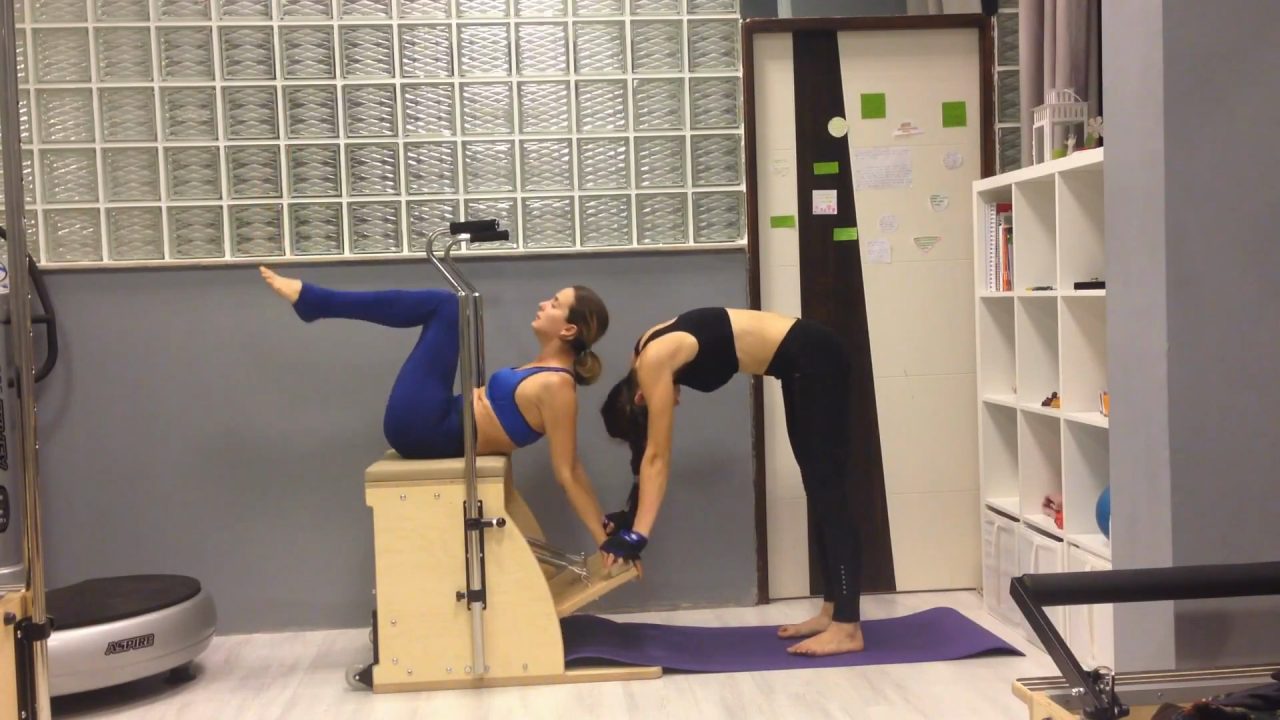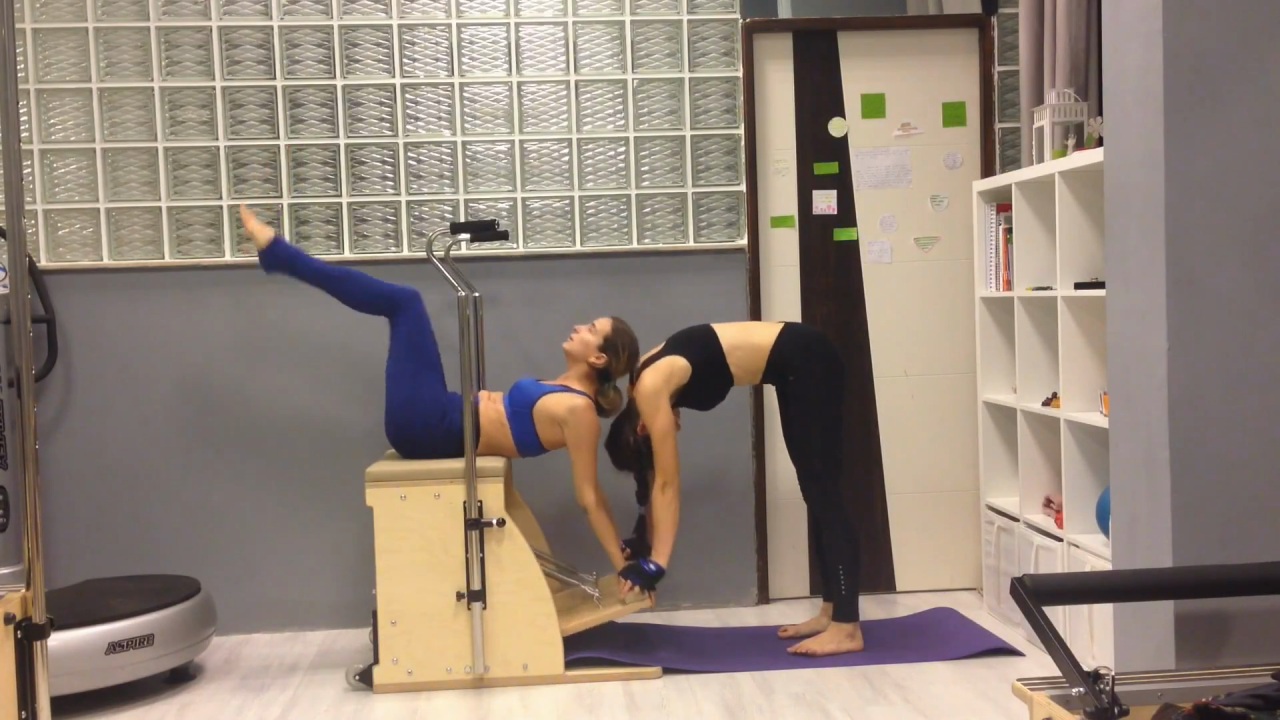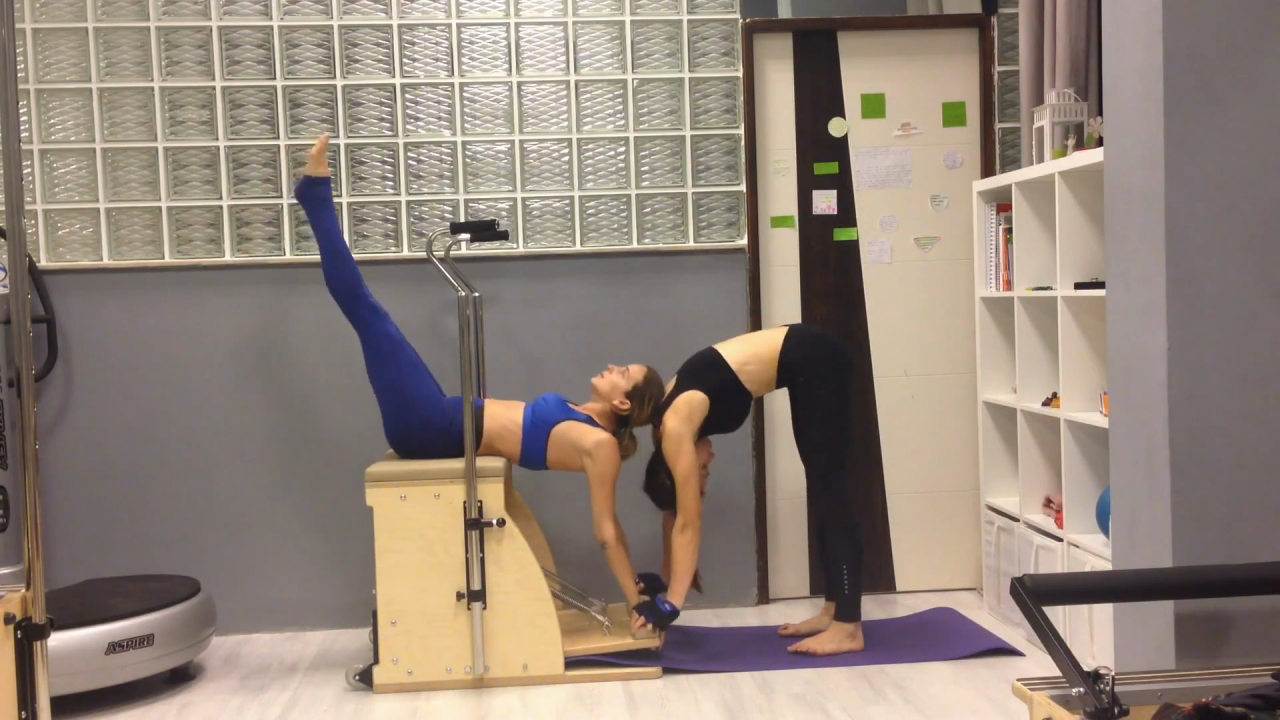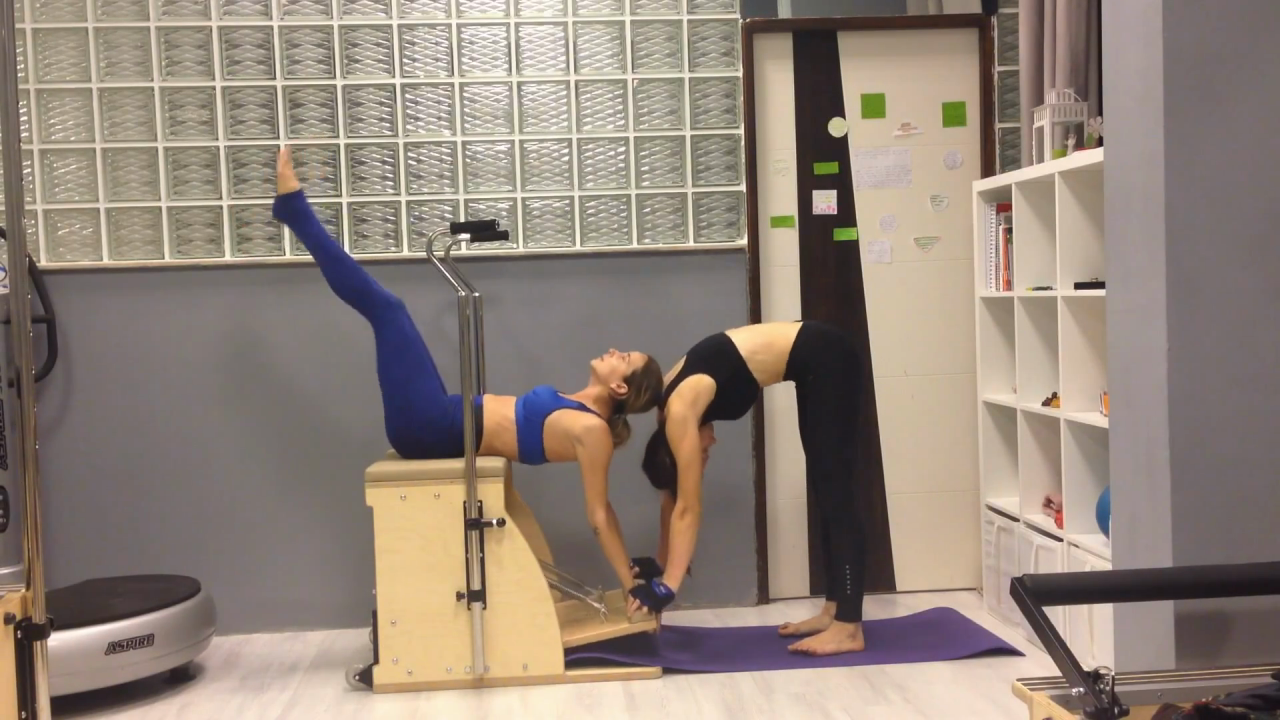
dt=0.5s
person 1, frame 1
left shoulder: (556, 387)
right shoulder: (546, 371)
left elbow: (569, 473)
left wrist: (606, 541)
left hip: (422, 430)
right hip: (433, 428)
left knee: (444, 306)
right knee: (442, 305)
left ankle: (310, 297)
right ankle: (311, 298)
person 1, frame 2
left shoulder: (579, 410)
right shoulder: (566, 391)
left elbow: (590, 497)
left wrist: (623, 565)
left hip: (428, 431)
right hip: (440, 425)
left knee: (405, 305)
right knee: (404, 303)
left ankle: (276, 250)
right ankle: (276, 251)
person 1, frame 3
left shoulder: (600, 444)
right shoulder: (584, 420)
left elbow: (607, 532)
left wrist: (637, 603)
left hip: (432, 431)
right hip: (443, 421)
left knee: (369, 316)
right knee: (370, 317)
left ankle: (318, 193)
person 1, frame 4
left shoulder: (592, 430)
right shoulder: (579, 412)
left elbow: (599, 515)
left wrist: (632, 585)
left hip: (430, 430)
right hip: (442, 421)
left knee: (386, 310)
right knee: (388, 309)
left ankle: (296, 208)
person 2, frame 1
left shoulder: (654, 361)
right shoulder: (648, 354)
left elbow: (657, 457)
right elbow: (653, 453)
left wrist: (637, 534)
right wrist: (632, 514)
left hip: (816, 360)
right hip: (803, 364)
left knee: (827, 493)
right knee: (820, 493)
left ankle: (847, 629)
right ankle: (833, 613)
person 2, frame 2
left shoulder: (650, 389)
right shoulder: (647, 379)
left elbow: (667, 484)
right elbow: (657, 480)
left wrist: (656, 563)
right wrist: (645, 543)
left hip: (807, 362)
right hip: (796, 365)
left knee: (823, 494)
right knee: (815, 493)
left ankle: (847, 628)
right ankle: (832, 613)
person 2, frame 3
left shoulder: (675, 429)
right shoulder: (669, 422)
left elbow: (687, 525)
right elbow: (675, 516)
left wrist: (670, 602)
right wrist: (665, 585)
left hip: (816, 362)
right hip: (805, 361)
left knee: (828, 494)
right knee: (823, 493)
left ankle: (848, 629)
right ankle: (834, 611)
person 2, frame 4
left shoulder: (680, 413)
right shoulder: (672, 406)
left elbow: (687, 510)
right elbow: (673, 499)
left wrist: (666, 586)
right wrist: (661, 568)
left hip: (828, 360)
right hip: (815, 362)
left knee: (835, 494)
right knee: (824, 490)
left ankle: (849, 628)
right ankle: (835, 611)
